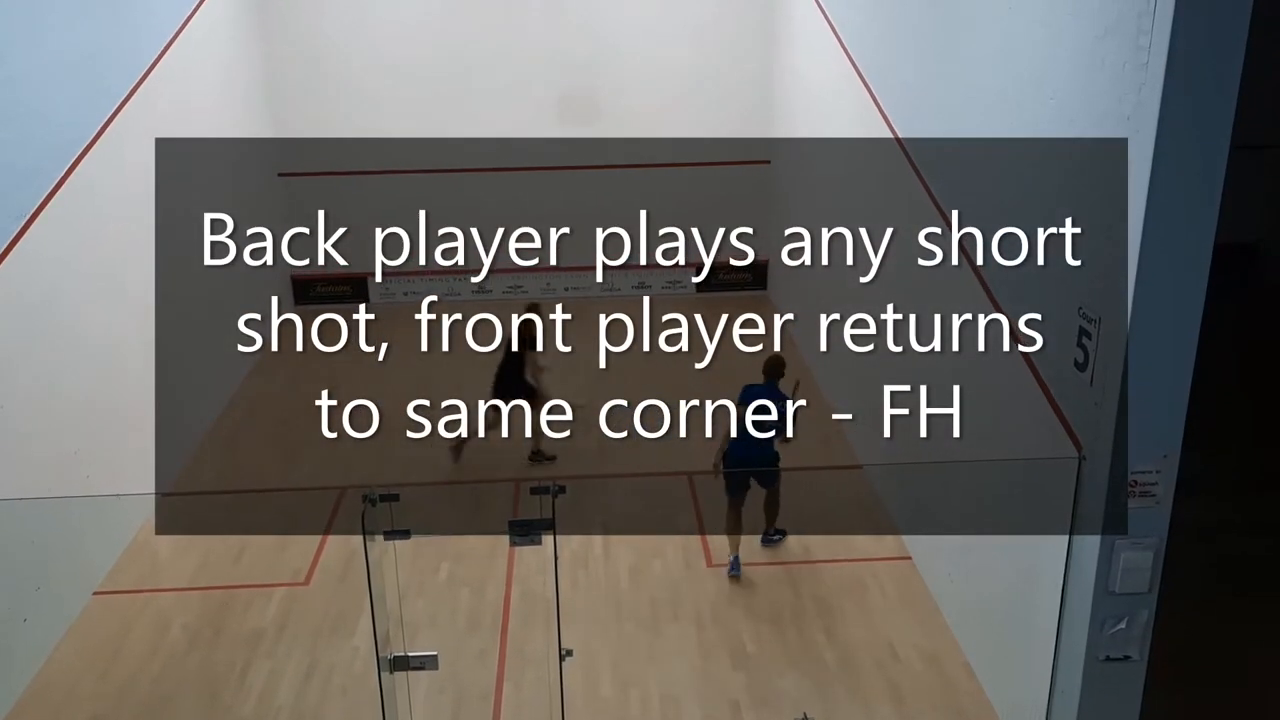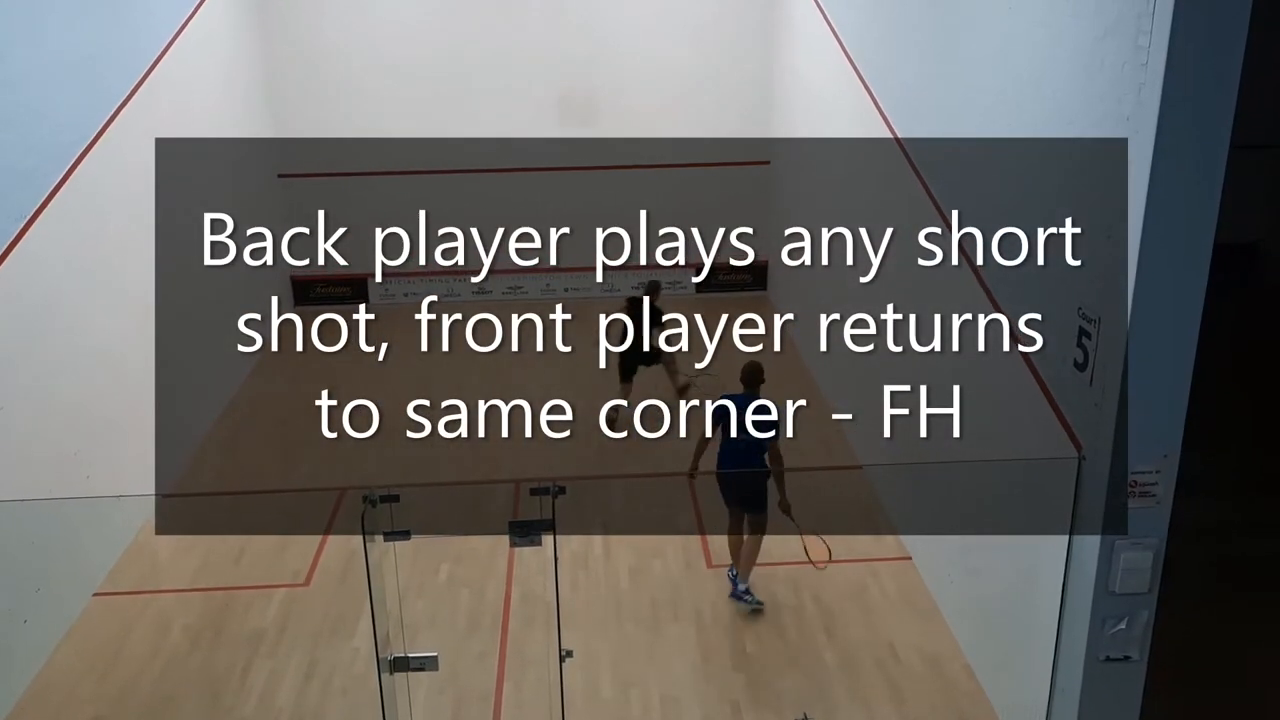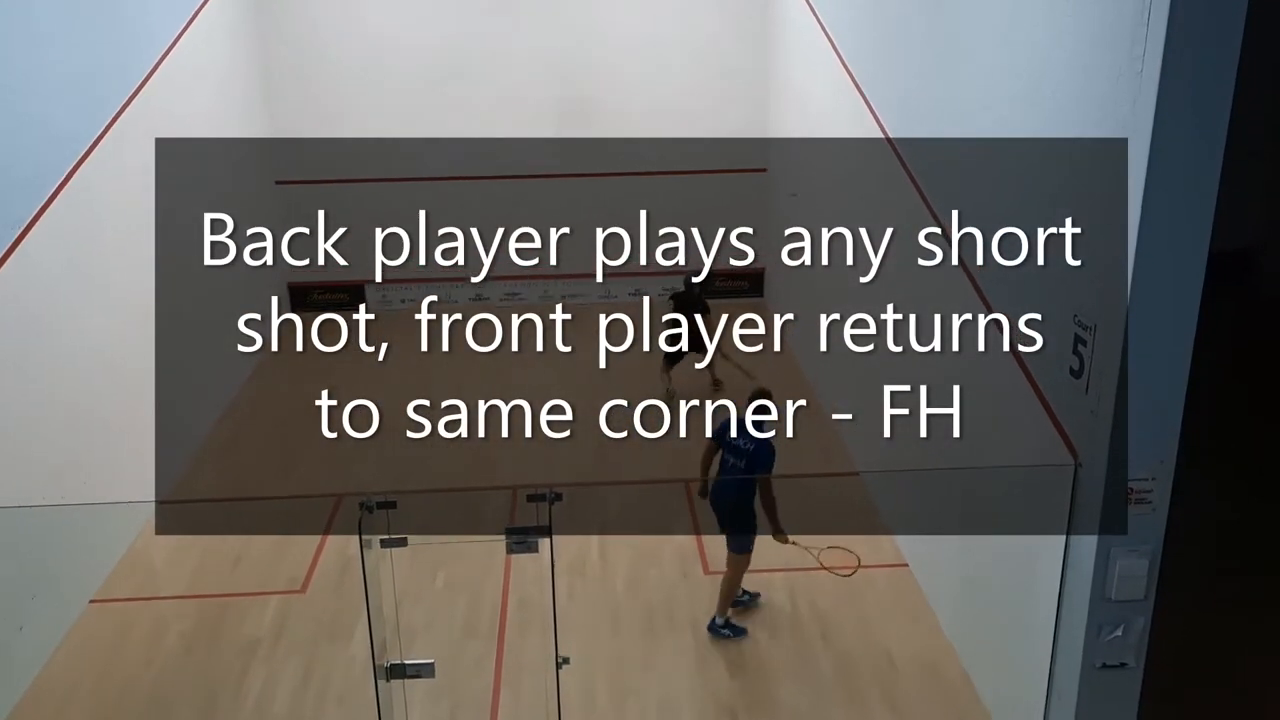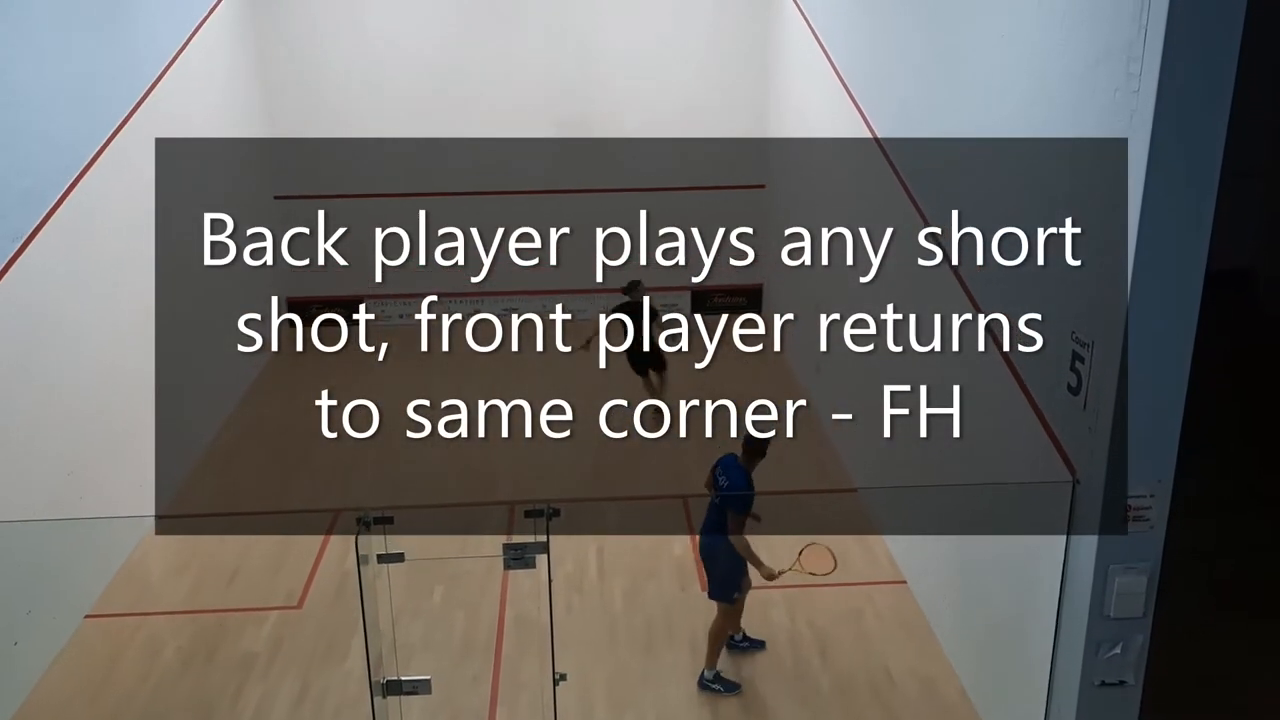
dt=0.5s
person 1, frame 1
left shoulder: (750, 392)
right shoulder: (785, 403)
left elbow: (736, 421)
right elbow: (785, 435)
left wrist: (720, 454)
left hip: (736, 457)
right hip: (764, 459)
left knee: (734, 506)
right knee: (773, 490)
left ankle: (735, 560)
right ankle: (770, 533)
person 1, frame 2
left shoulder: (724, 404)
left elbow: (706, 436)
right elbow: (774, 457)
left wrist: (694, 463)
right wrist: (783, 495)
left hip: (726, 471)
right hip: (753, 475)
left knee: (735, 519)
right knee: (757, 529)
left ankle: (736, 571)
right ankle: (742, 586)
person 1, frame 3
left shoulder: (728, 425)
right shoulder: (764, 447)
left elbow: (706, 456)
right elbow: (765, 492)
left wrist: (704, 483)
right wrist: (777, 528)
left hip: (718, 497)
right hip: (738, 505)
left knee: (737, 549)
right knee: (738, 564)
left ankle: (735, 593)
right ankle: (719, 621)
person 1, frame 4
left shoulder: (727, 461)
right shoulder: (742, 486)
left elbow: (709, 485)
right elbow: (734, 535)
right wrist: (760, 566)
left hip: (712, 538)
right hip: (719, 546)
left knee: (742, 586)
right knee: (727, 611)
left ankle: (736, 637)
right ankle: (709, 676)
